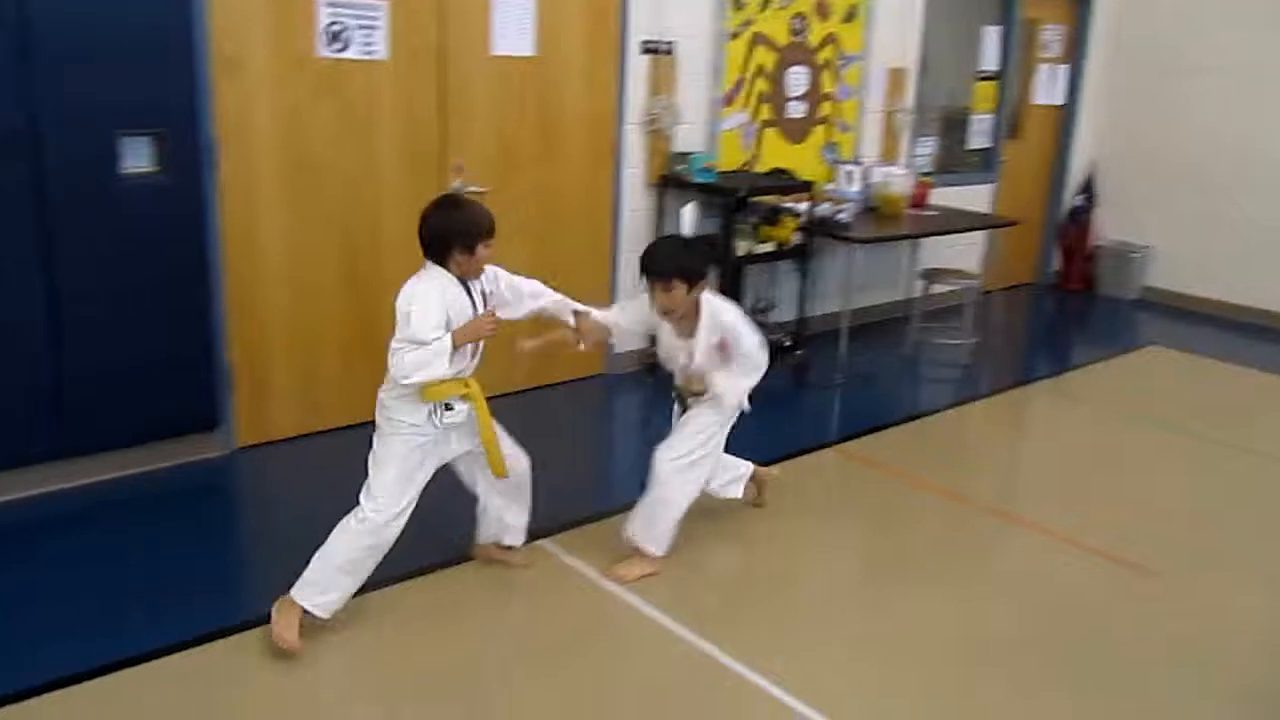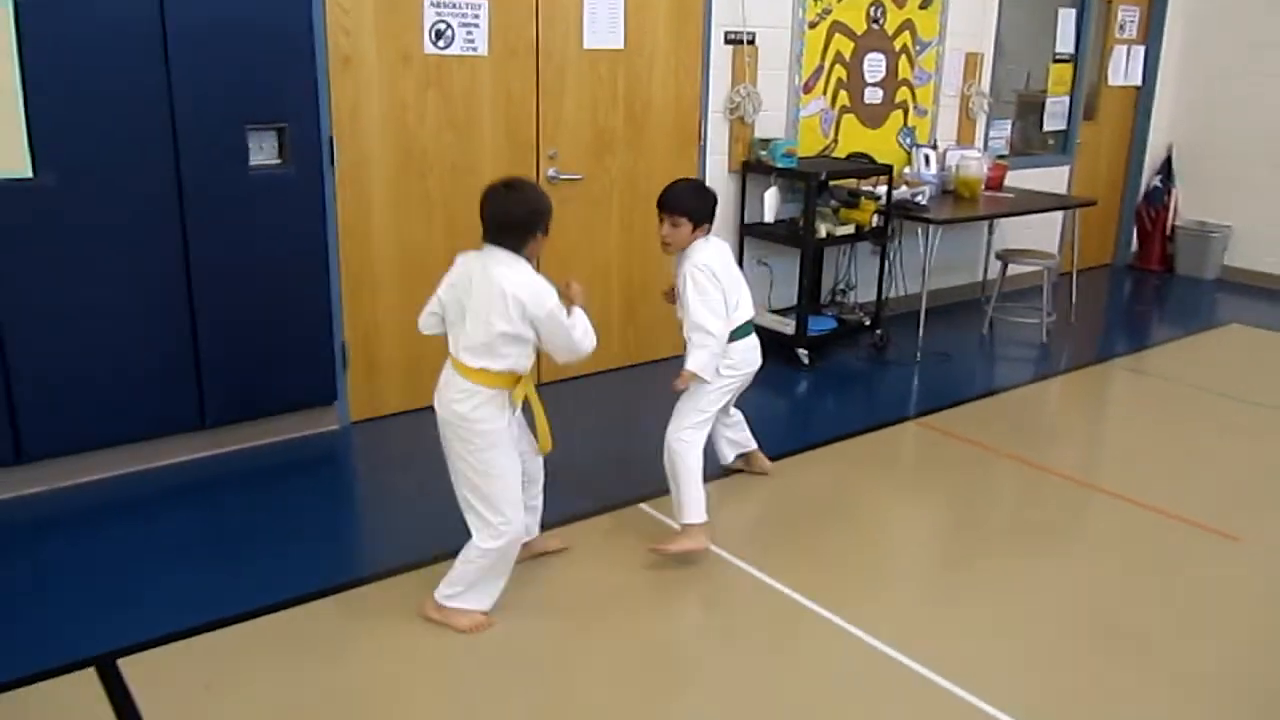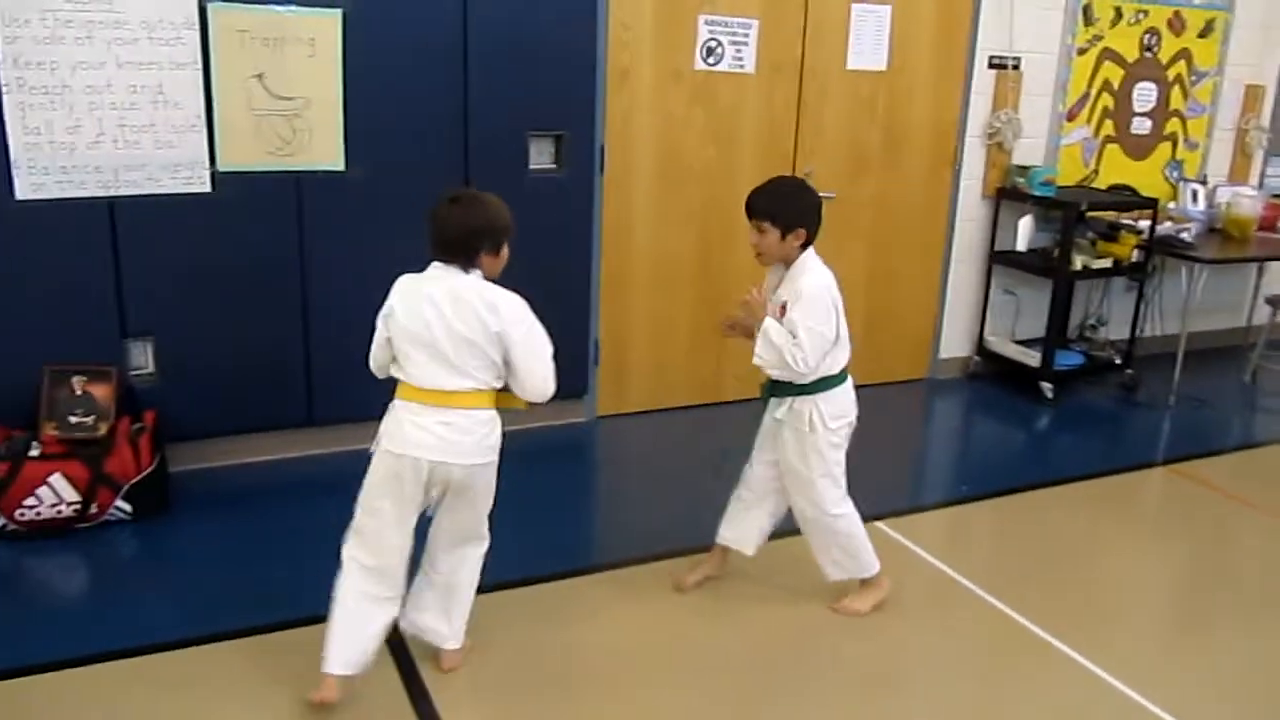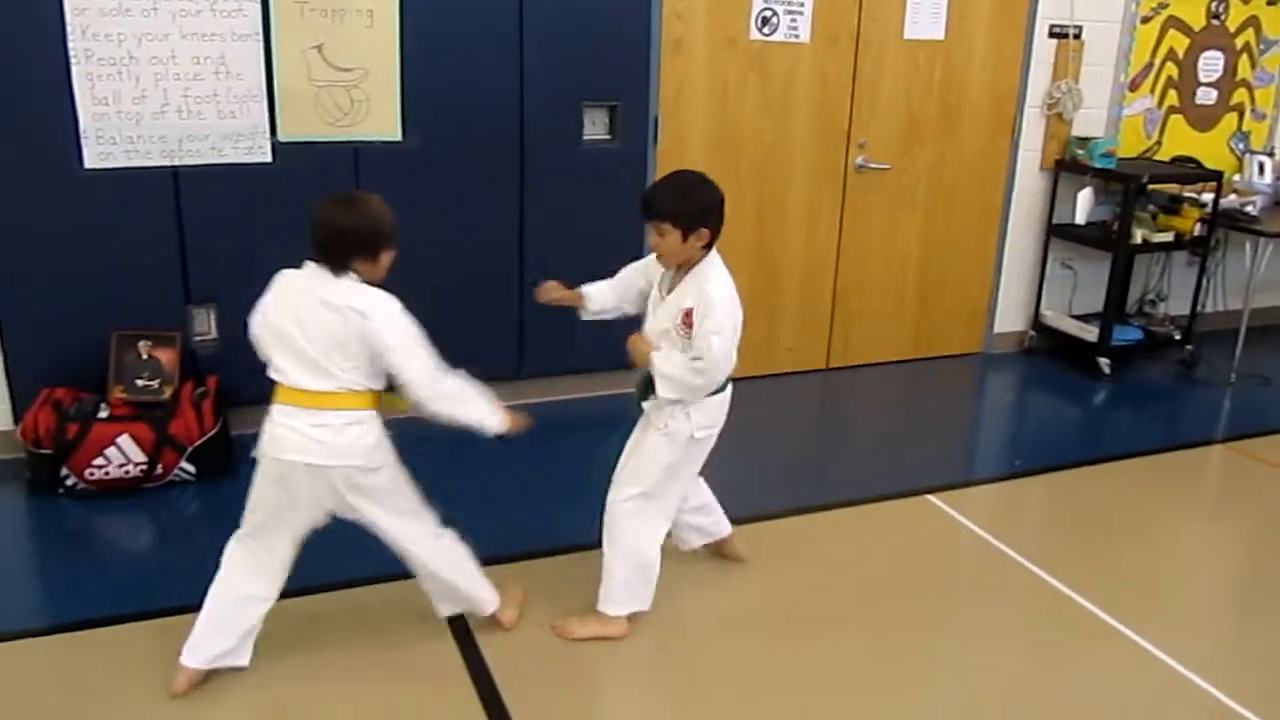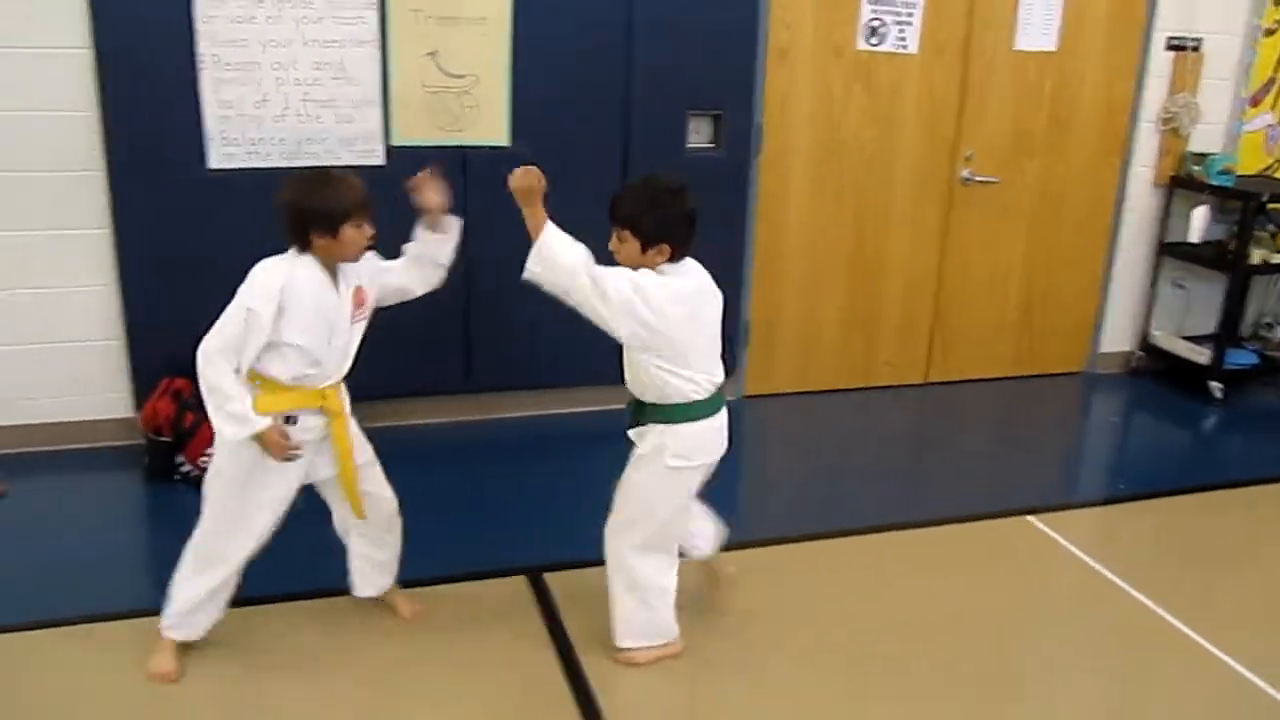
dt=1s
person 1, frame 1
left shoulder: (480, 280)
right shoulder: (423, 294)
left elbow: (528, 294)
right elbow: (405, 367)
left wrist: (575, 313)
right wrist: (460, 338)
left hip: (457, 408)
right hip: (412, 414)
left knee: (512, 466)
right knee: (379, 514)
left ankle: (495, 542)
right ankle: (295, 603)
person 1, frame 2
left shoulder: (465, 265)
right shoulder: (533, 289)
left elbow: (429, 322)
right elbow: (574, 347)
right wrist: (575, 308)
left hip: (460, 392)
right hip: (483, 408)
left knee: (527, 465)
right knee: (501, 521)
left ankle: (525, 541)
right ankle: (448, 601)
person 1, frame 3
left shoulder: (404, 291)
right shoulder: (504, 307)
left elbow: (380, 363)
right elbow: (539, 386)
right wrist: (506, 361)
left hip: (409, 433)
right hip: (473, 440)
left knee: (371, 553)
right knee: (461, 542)
left ankle: (338, 673)
right ankle: (447, 642)
person 1, frame 4
left shoulder: (282, 288)
right shoulder: (378, 310)
right elbow: (432, 385)
right wrist: (495, 416)
left hip: (287, 439)
right hip: (352, 446)
left knee: (256, 548)
right knee: (418, 530)
left ankle: (200, 659)
right ankle: (489, 605)
person 1, frame 5
left shoulder: (360, 271)
right shoulder: (273, 281)
left elbow: (418, 274)
right elbow: (215, 358)
left wrist: (436, 219)
right wrist: (255, 428)
left hip: (328, 421)
right hip: (264, 424)
left knee: (375, 505)
right knee: (223, 535)
left ankle: (381, 584)
right ankle: (174, 635)
person 2, frame 1
left shoulder: (725, 318)
right shoulder: (652, 306)
left elbow: (755, 363)
right elbow: (614, 319)
left wrist: (712, 382)
right wrist: (588, 322)
left hip: (720, 400)
right hip: (691, 394)
left knee: (672, 464)
right knee: (701, 466)
left ankle: (649, 553)
right ankle: (755, 476)
person 2, frame 2
left shoulder: (696, 266)
right shoulder: (716, 248)
left elbow: (710, 326)
left wrist: (692, 370)
right wrist: (683, 299)
left hip: (726, 356)
right hip: (743, 348)
left knee: (682, 436)
right knee: (717, 409)
left ankle: (694, 528)
right ankle: (750, 455)
person 2, frame 3
left shoulder: (812, 288)
right shoulder: (784, 272)
left elbow: (800, 360)
left wrist: (763, 323)
right wrist: (749, 324)
left hip: (818, 409)
right hip: (789, 401)
left knee: (821, 502)
right knee: (759, 478)
left ankle: (871, 579)
right ankle: (719, 555)
person 2, frame 4
left shoulder: (715, 296)
right shoulder: (662, 267)
left elbow: (706, 372)
right elbow: (622, 291)
left wrist: (652, 357)
right wrist: (570, 297)
left hip: (689, 411)
right hip: (669, 401)
left knee: (632, 500)
right knee: (674, 483)
left ankle: (614, 613)
right ankle: (720, 537)
person 2, frame 5
left shoulder: (654, 295)
right shoulder: (692, 277)
left elbow: (582, 278)
left wrist: (532, 208)
left hip: (676, 435)
right hip: (700, 420)
left knee: (635, 537)
right knee: (669, 506)
left ankle: (653, 635)
right ankle: (702, 545)
